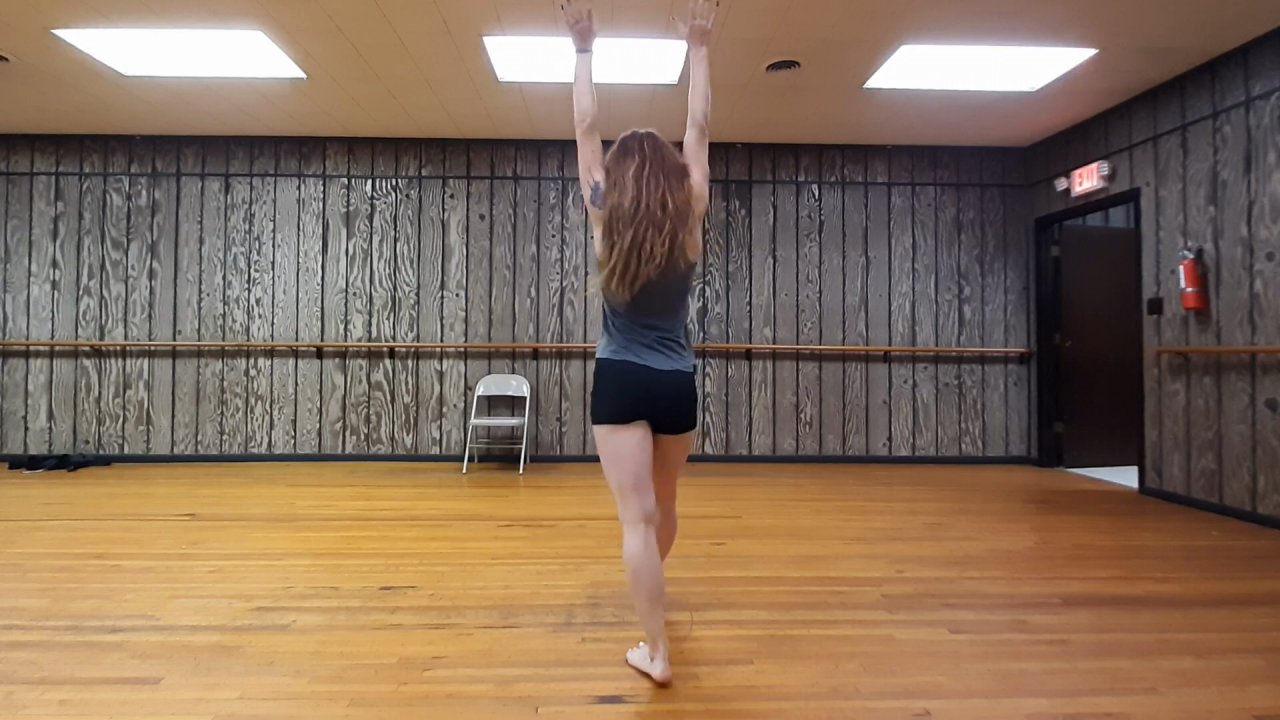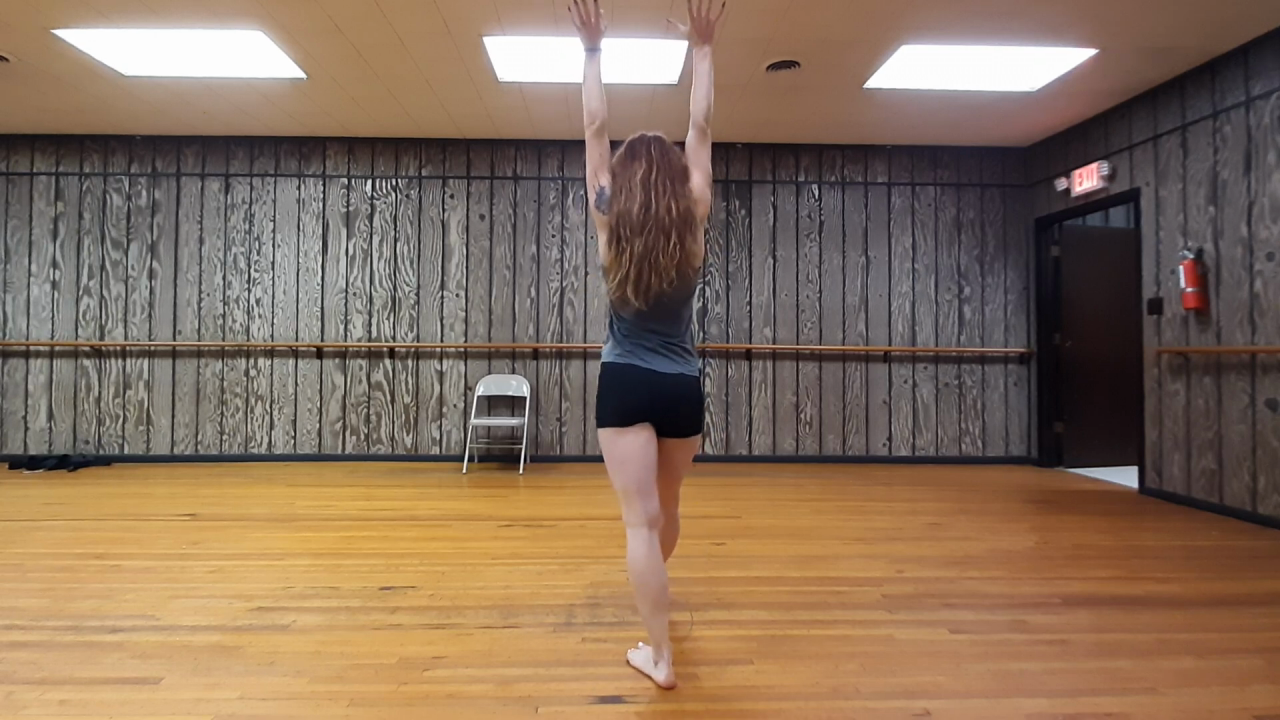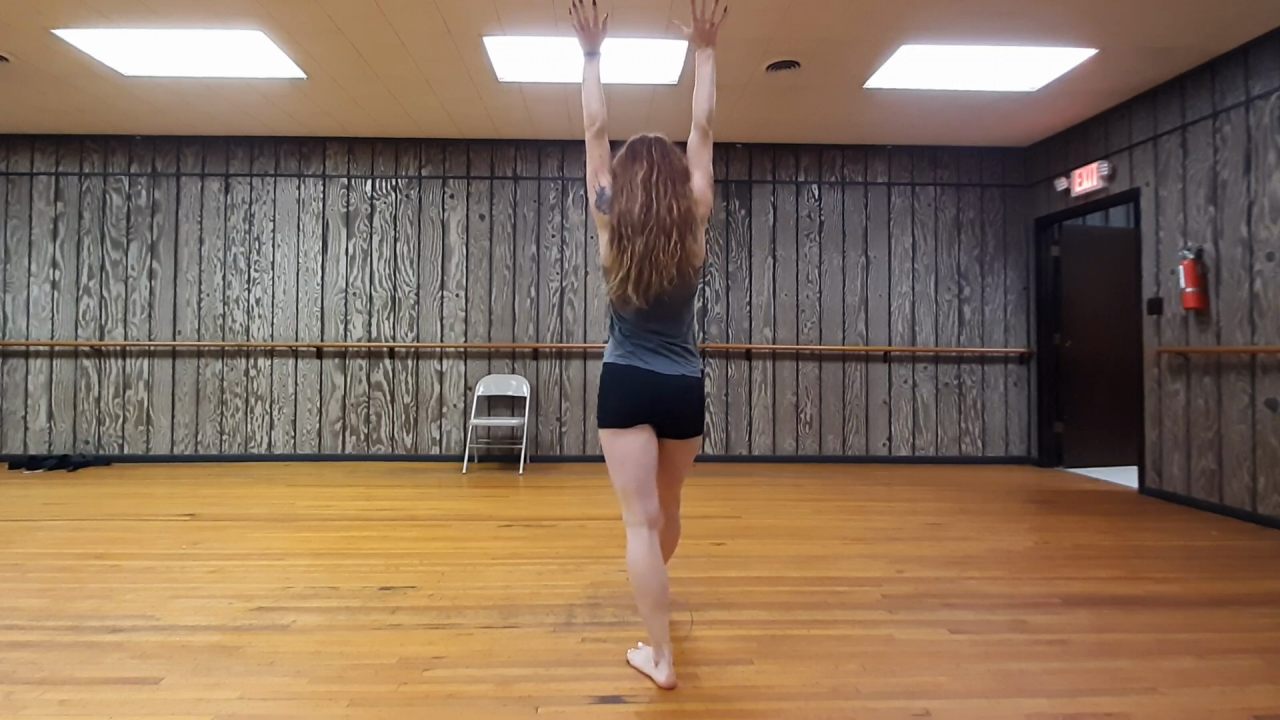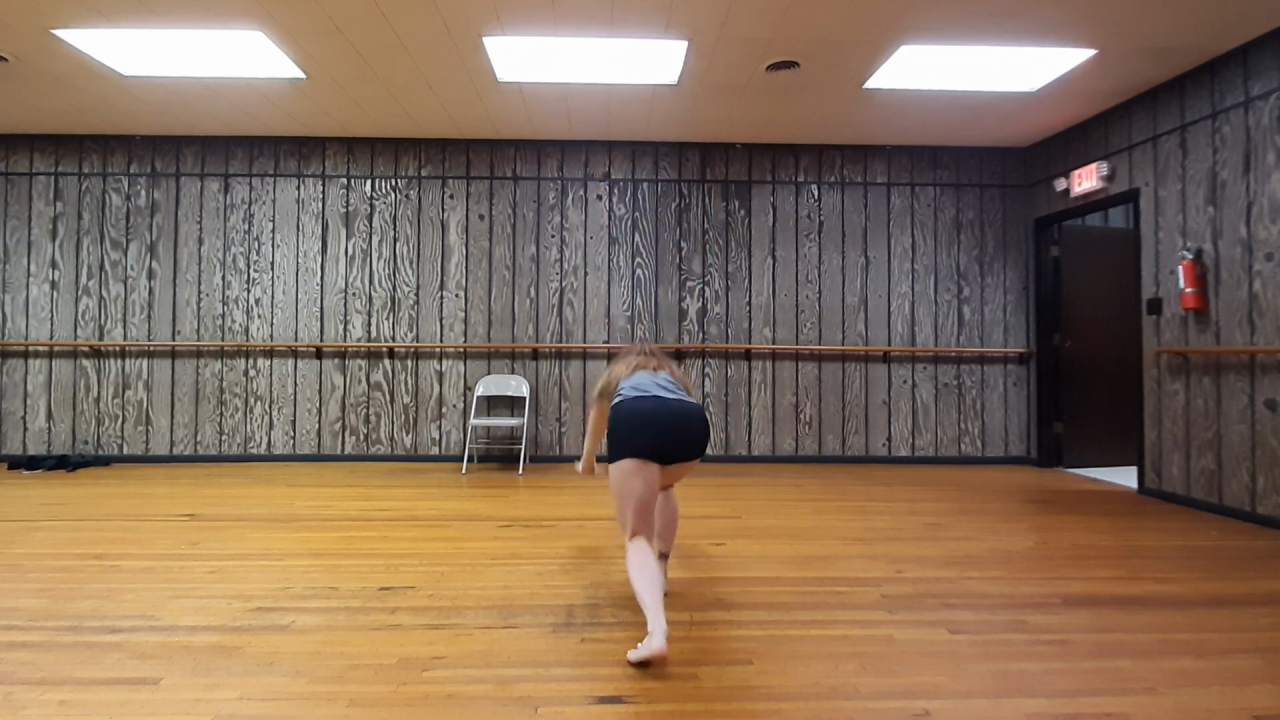
dt=1s
person 1, frame 1
left shoulder: (606, 219)
right shoulder: (689, 220)
left elbow: (585, 130)
right elbow: (699, 130)
left hip: (620, 383)
right hip: (678, 384)
left knee: (637, 518)
right knee: (663, 505)
left ankle: (654, 650)
right ankle: (652, 587)
person 1, frame 2
left shoulder: (611, 226)
right shoulder: (692, 225)
left elbow: (595, 131)
right elbow: (701, 131)
left hip: (625, 386)
right hip: (683, 388)
left knee: (642, 521)
right knee: (665, 510)
left ankle: (658, 655)
right ankle: (654, 590)
person 1, frame 3
left shoulder: (612, 229)
right shoulder: (694, 229)
left elbow: (594, 133)
right elbow: (703, 133)
left hip: (626, 387)
right hip: (684, 390)
left knee: (642, 522)
right knee: (666, 513)
left ankle: (660, 656)
right ankle: (654, 592)
person 1, frame 4
left shoulder: (616, 379)
right shoulder: (673, 375)
left elbow: (595, 429)
left wrist: (587, 461)
right wrist: (669, 478)
left hip: (635, 418)
right hip: (691, 420)
left knee: (638, 536)
right knee: (664, 490)
left ankle: (656, 631)
right ankle: (658, 569)
